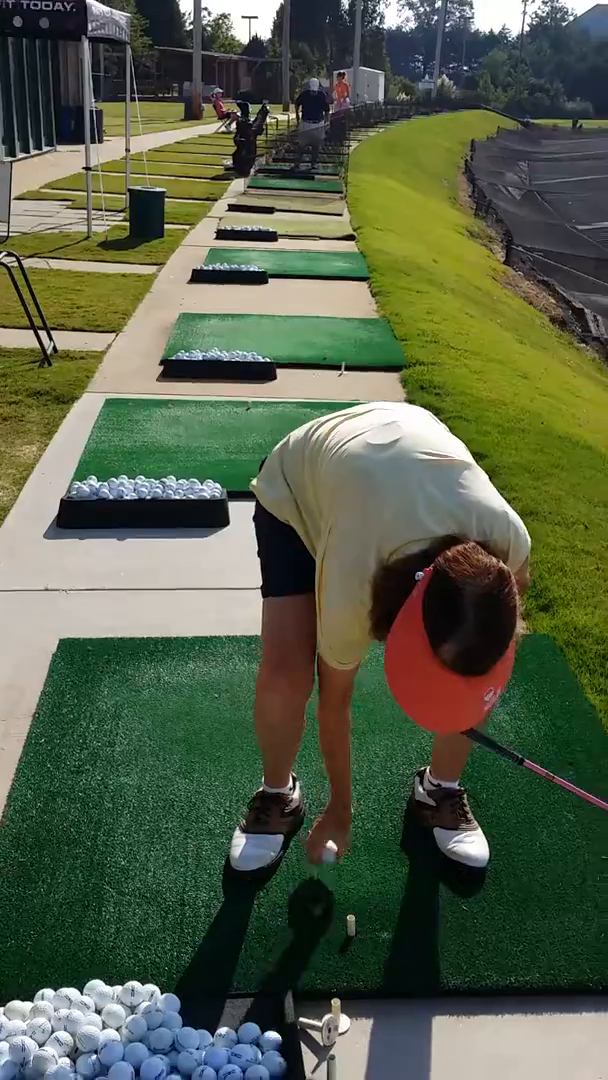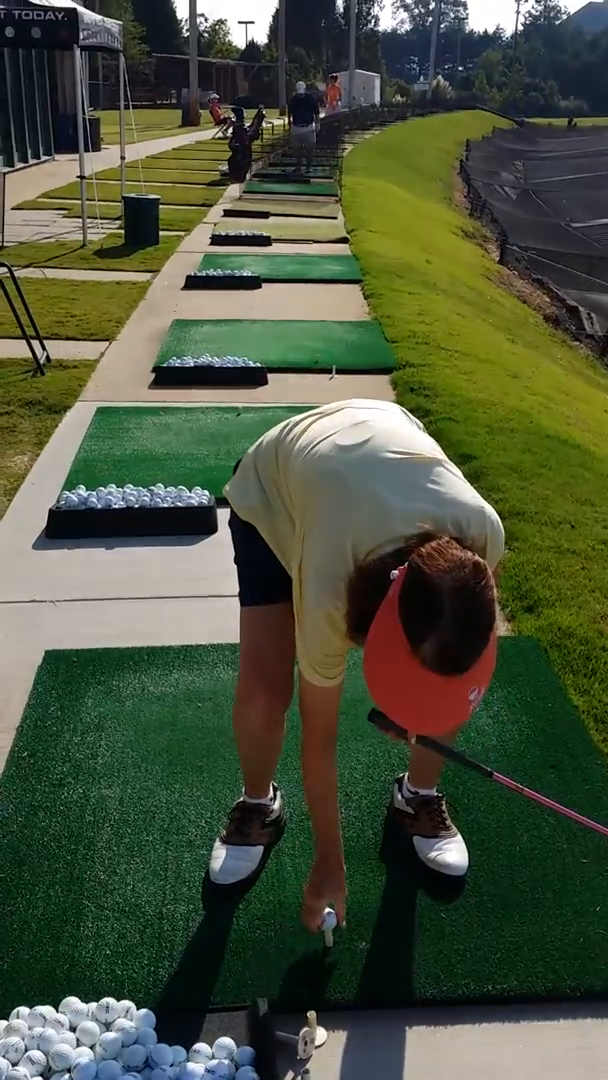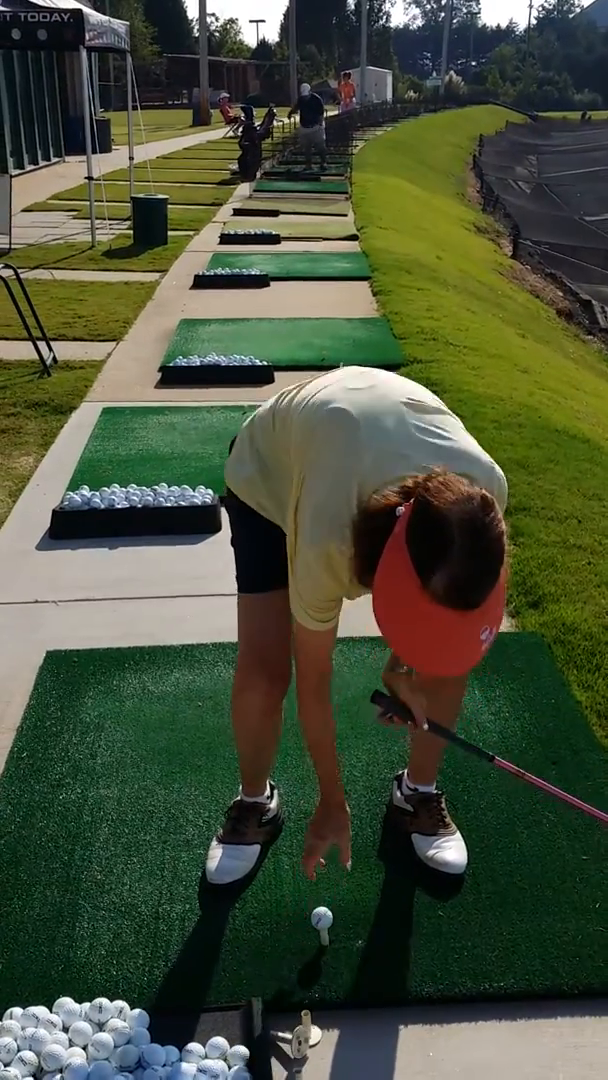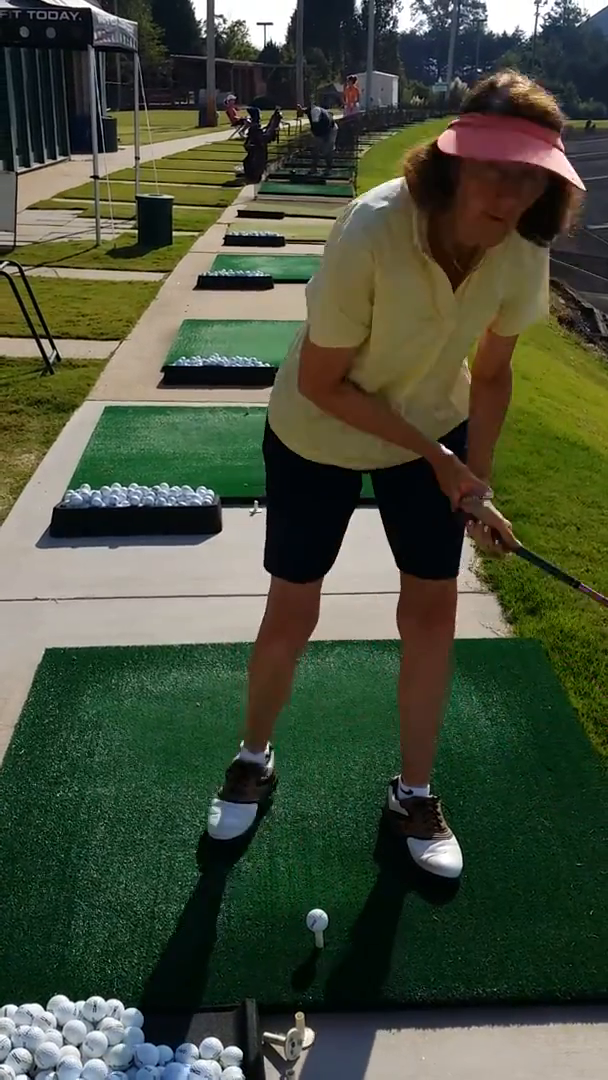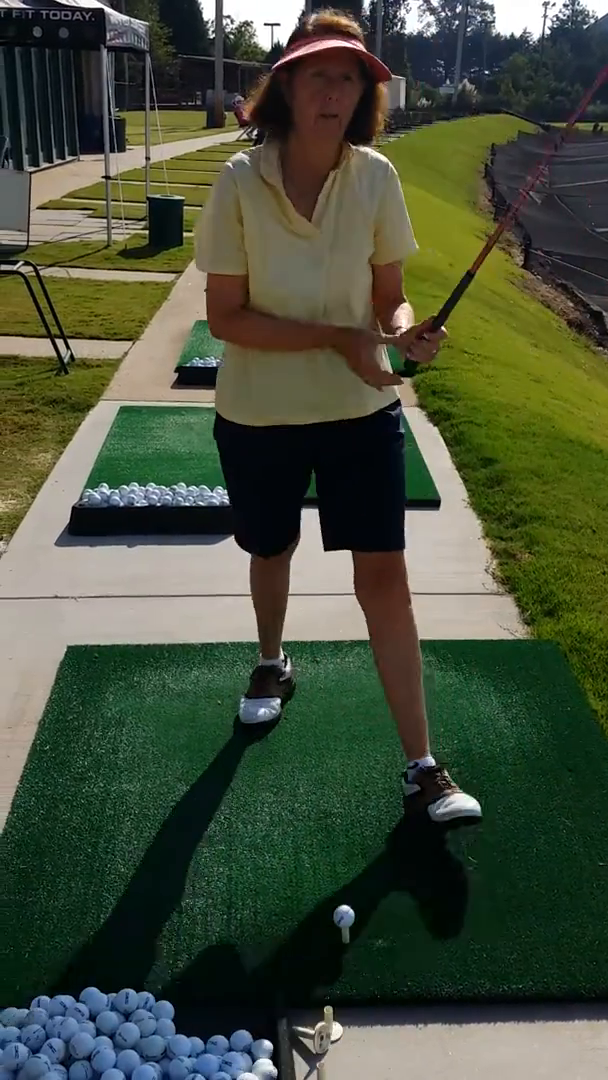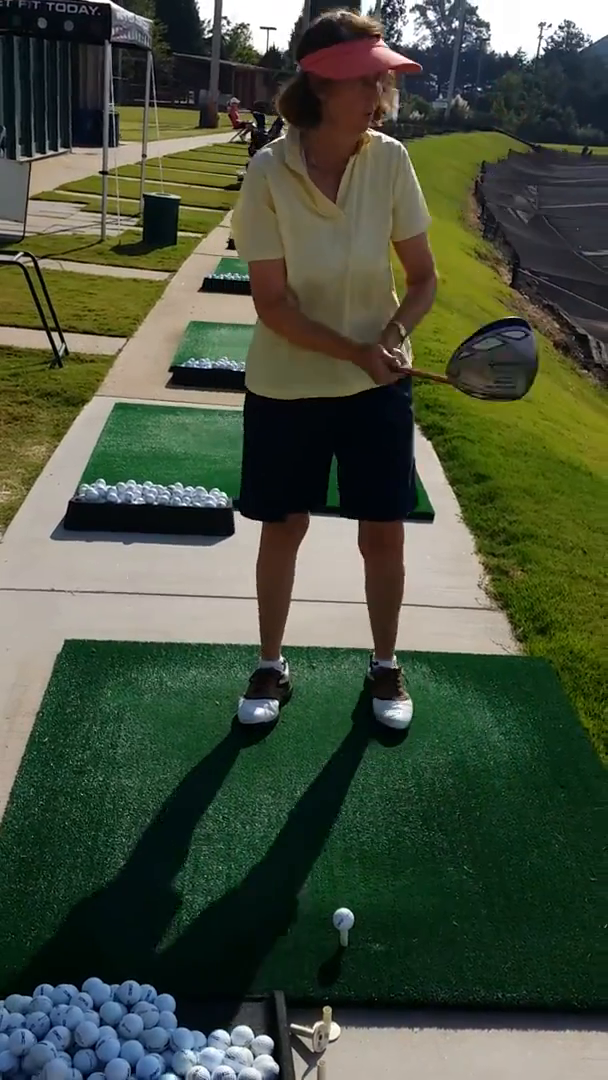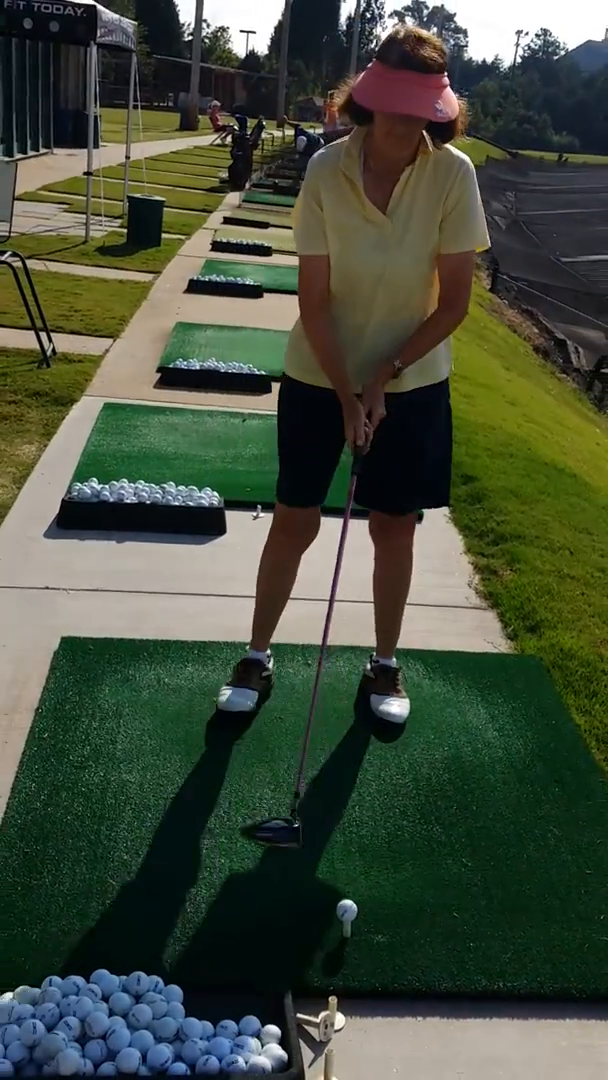
dt=0.7s
person 1, frame 1
left shoulder: (506, 535)
right shoulder: (351, 587)
right elbow: (334, 701)
right wrist: (340, 807)
right hip: (298, 485)
left knee: (472, 660)
right knee: (284, 675)
left ankle: (440, 789)
right ankle: (278, 794)
person 1, frame 2
left shoulder: (482, 530)
right shoulder: (329, 595)
right elbow: (319, 737)
left wrist: (422, 683)
right wrist: (329, 862)
right hip: (272, 487)
left knee: (448, 669)
right knee: (262, 689)
left ankle: (419, 797)
right ankle: (258, 806)
person 1, frame 3
left shoulder: (481, 489)
right shoulder: (328, 539)
right elbow: (313, 681)
left wrist: (405, 665)
right wrist: (332, 802)
right hip: (270, 476)
left knee: (450, 653)
right knee: (262, 675)
left ankle: (418, 793)
right ankle: (255, 803)
person 1, frame 4
left shoulder: (523, 250)
right shoulder: (370, 236)
left elbow: (492, 372)
right elbow: (321, 383)
left wrist: (476, 481)
right wrist: (432, 452)
left hip: (435, 436)
right hip: (317, 438)
left knee: (431, 612)
right knee: (294, 607)
left ankle: (413, 794)
right ankle: (252, 760)
person 1, frame 5
left shoulder: (376, 177)
right shoulder: (239, 181)
left elbow: (389, 295)
right elbow: (226, 318)
left wrist: (404, 330)
right wrist: (332, 337)
left hip: (360, 408)
right hip: (258, 415)
left knee: (383, 577)
right knee: (270, 552)
left ankle: (422, 767)
right ankle: (272, 664)
person 1, frame 6
left shoulder: (391, 161)
right shoulder: (270, 172)
left elbow: (423, 277)
right elbow: (272, 303)
left wrist: (392, 336)
right wrist: (355, 352)
left hip: (378, 384)
right hip: (288, 388)
left knee: (383, 534)
right knee: (283, 530)
left ankle: (385, 664)
right ankle: (271, 665)
person 1, frame 7
left shoulder: (454, 174)
right shoulder: (326, 170)
left elbow: (454, 303)
right elbow: (314, 301)
left wrist: (384, 377)
right wrist: (347, 394)
left hip: (412, 384)
right hip: (319, 377)
left knee: (395, 528)
right knee: (295, 521)
left ankle: (384, 664)
right ankle: (256, 656)
